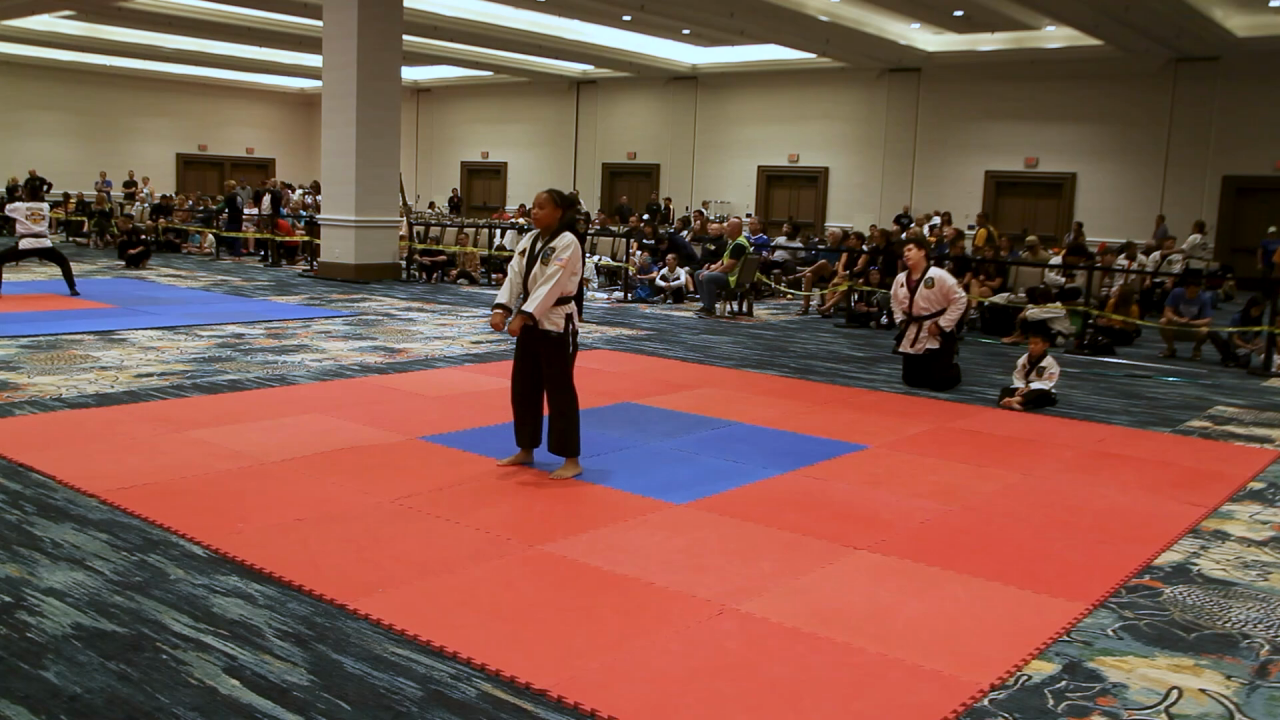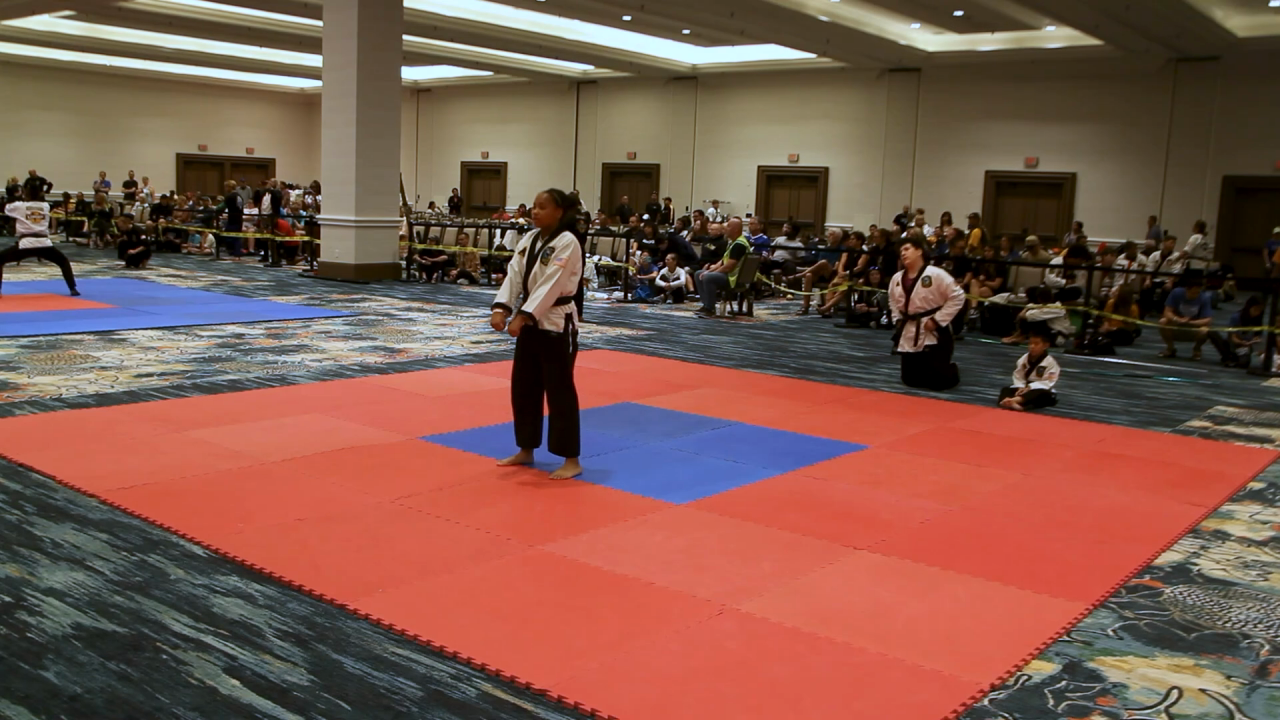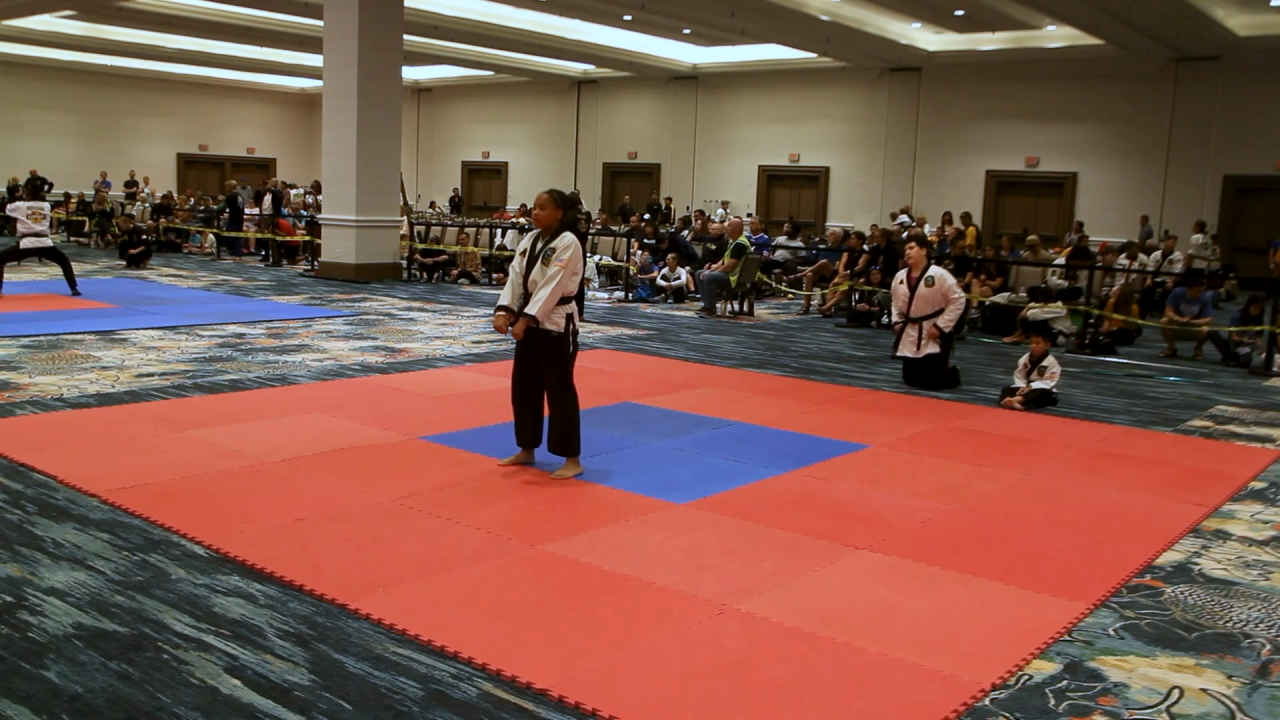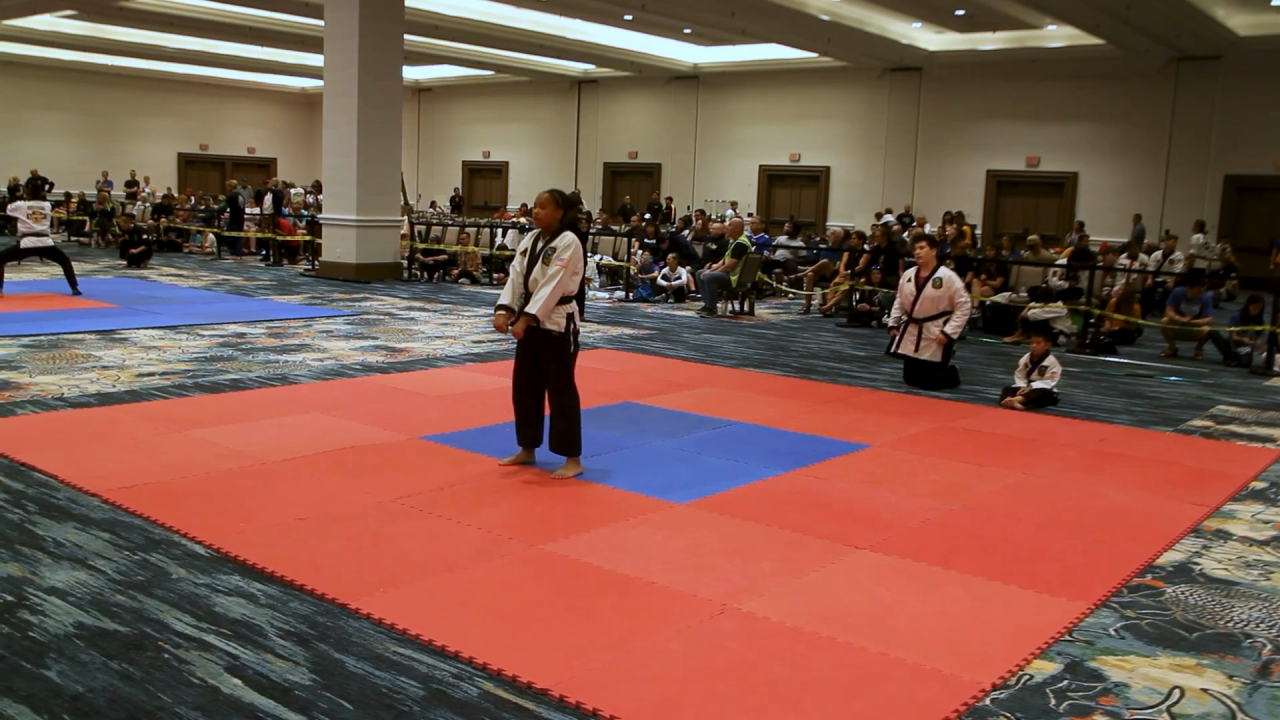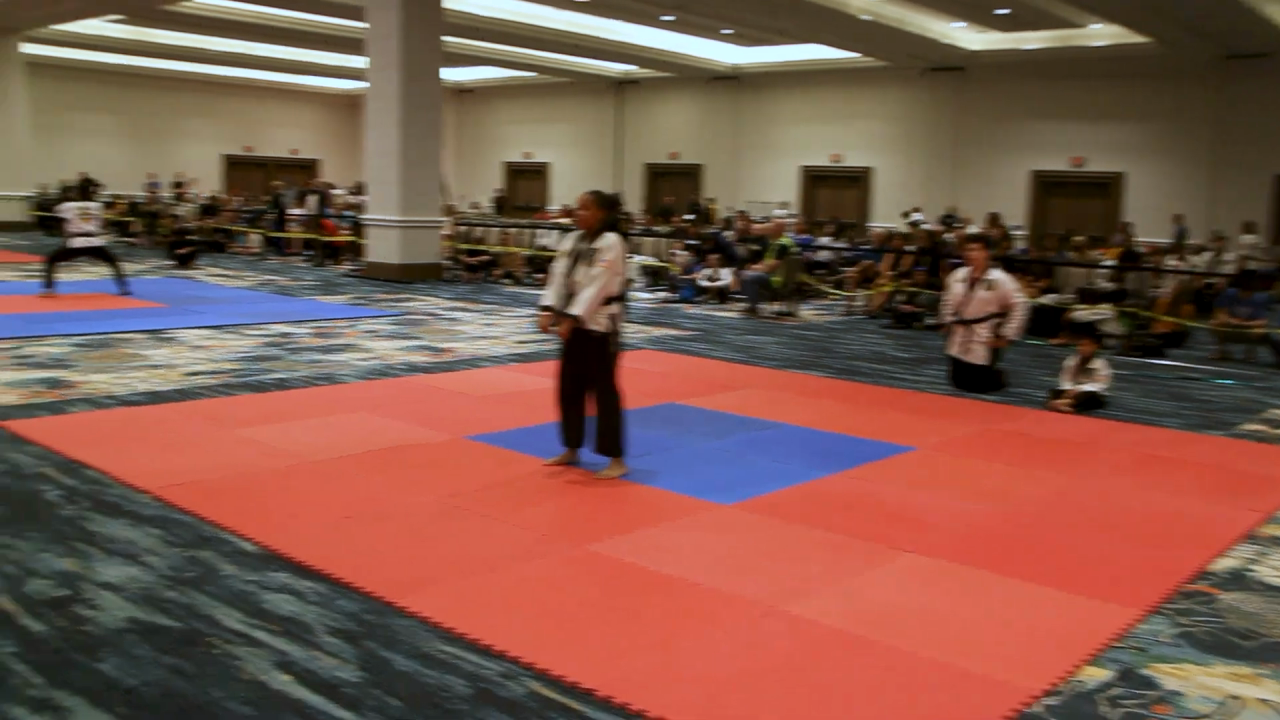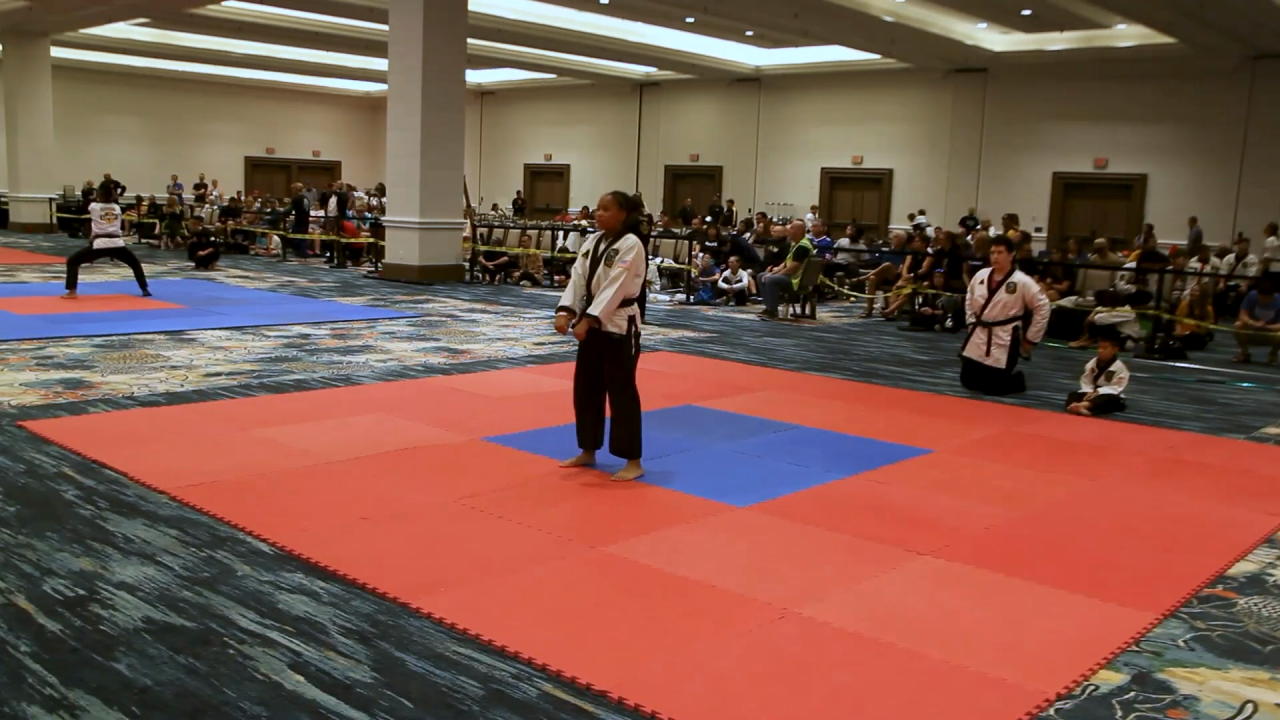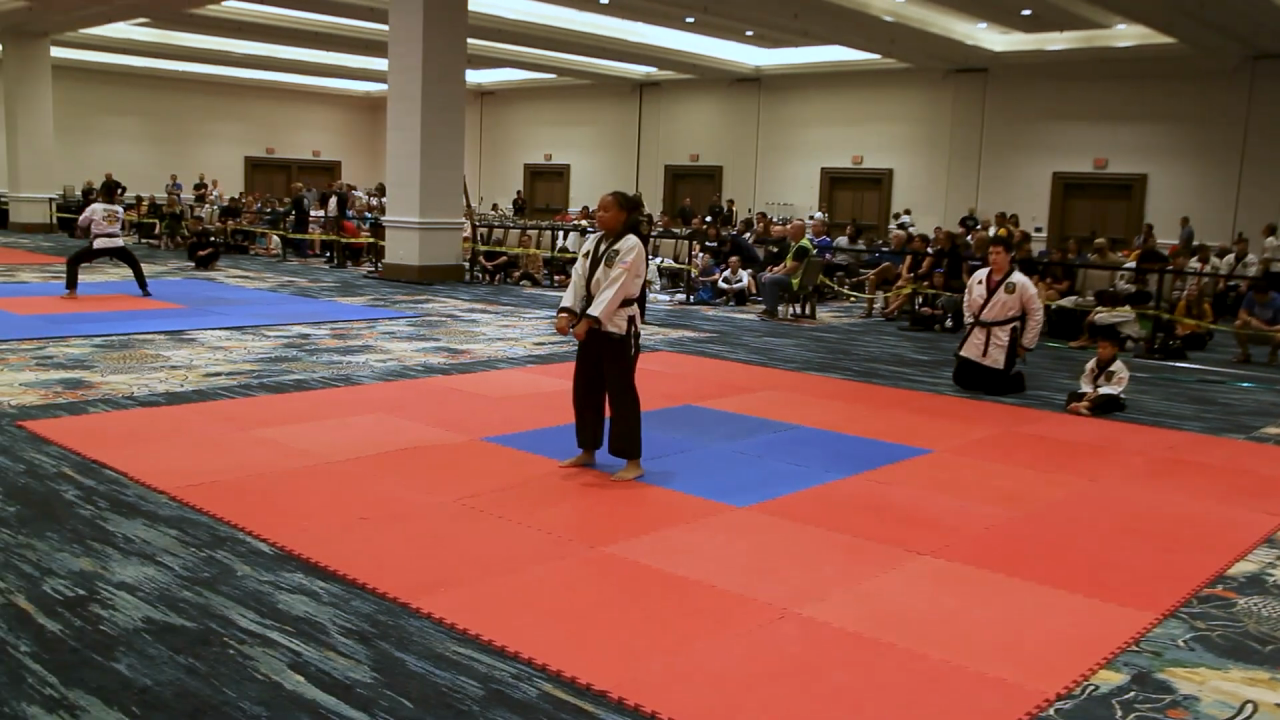
dt=0.2s
person 1, frame 1
left shoulder: (567, 243)
right shoulder: (529, 240)
left elbow: (550, 285)
right elbow: (515, 276)
left wrist: (521, 317)
right wrist: (501, 309)
left hip: (556, 323)
right hip: (530, 321)
left knee: (560, 391)
right knee: (523, 388)
left ankle: (571, 460)
right ankle: (526, 450)
person 1, frame 2
left shoulder: (567, 243)
right shoulder: (529, 239)
left elbow: (550, 284)
right elbow: (515, 275)
left wrist: (521, 316)
right wrist: (501, 309)
left hip: (556, 323)
right hip: (530, 321)
left knee: (560, 391)
right knee: (523, 388)
left ankle: (571, 460)
right ankle: (526, 450)
person 1, frame 3
left shoulder: (568, 243)
right shoulder: (530, 240)
left elbow: (552, 286)
right elbow: (516, 277)
left wrist: (524, 319)
right wrist: (504, 311)
left hip: (557, 323)
right hip: (529, 321)
left knee: (560, 390)
right knee: (523, 388)
left ankle: (572, 460)
right ankle: (527, 450)
person 1, frame 4
left shoulder: (568, 242)
right shoulder: (530, 239)
left elbow: (552, 285)
right elbow: (516, 276)
left wrist: (525, 318)
right wrist: (504, 310)
left hip: (558, 323)
right hip: (530, 320)
left knee: (561, 390)
right knee: (524, 387)
left ankle: (573, 459)
right ankle: (528, 450)
person 1, frame 5
left shoulder: (611, 243)
right shoulder: (572, 240)
left elbow: (596, 286)
right elbow: (558, 278)
left wrist: (570, 319)
right wrist: (548, 311)
left hip: (600, 323)
right hip: (573, 320)
left knee: (604, 389)
right knee: (569, 387)
left ankle: (616, 459)
right ankle: (571, 449)
person 1, frame 6
left shoulder: (631, 245)
right shoulder: (593, 241)
left elbow: (615, 287)
right elbow: (578, 278)
left wrist: (587, 320)
right wrist: (565, 311)
left hip: (619, 325)
right hip: (592, 322)
left knee: (622, 393)
right knee: (585, 390)
left ankle: (633, 462)
right ankle: (588, 452)
person 1, frame 7
left shoulder: (631, 245)
right shoulder: (593, 242)
left elbow: (615, 288)
right elbow: (579, 279)
left wrist: (587, 320)
right wrist: (567, 313)
left hip: (619, 325)
right hip: (591, 322)
left knee: (621, 392)
right knee: (585, 389)
left ankle: (633, 462)
right ankle: (588, 452)
